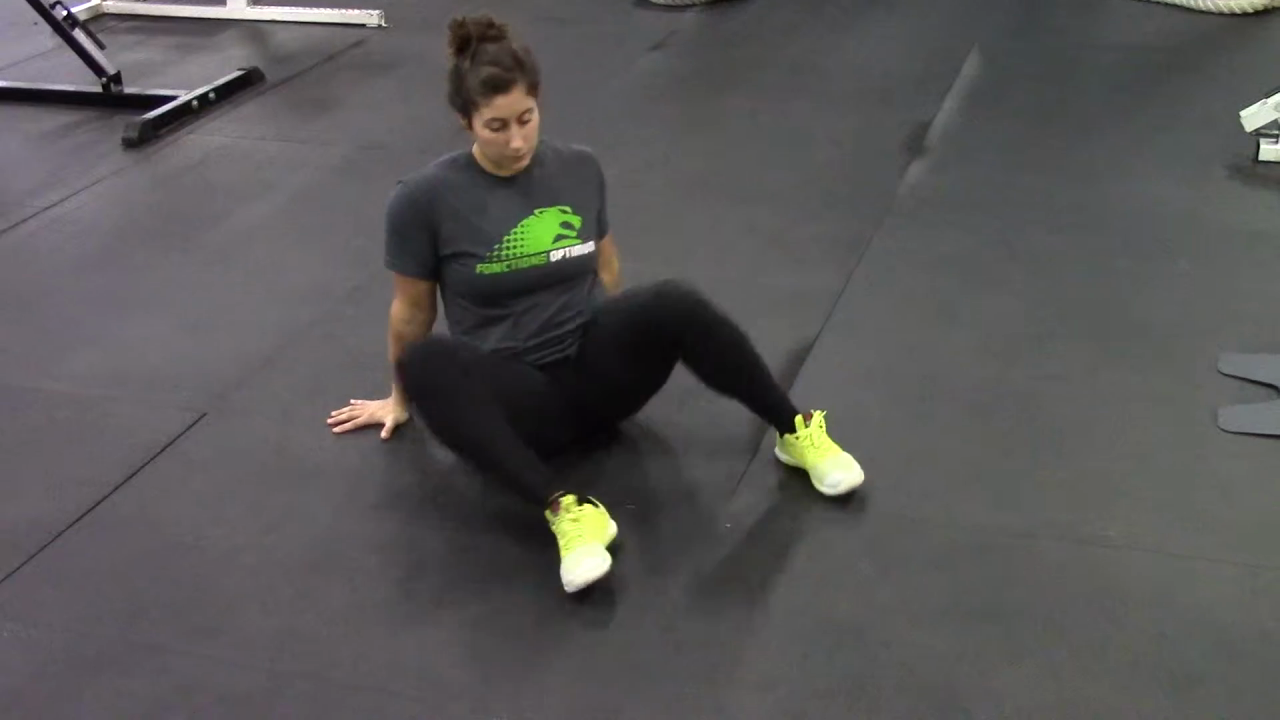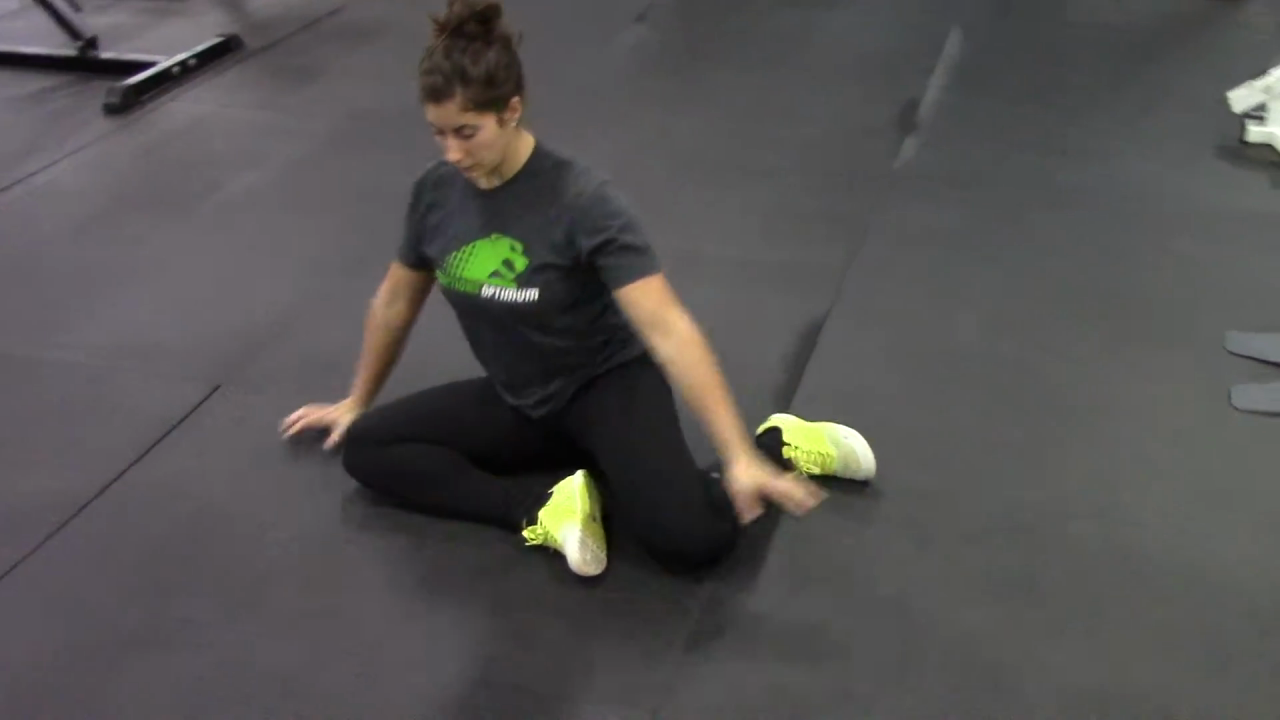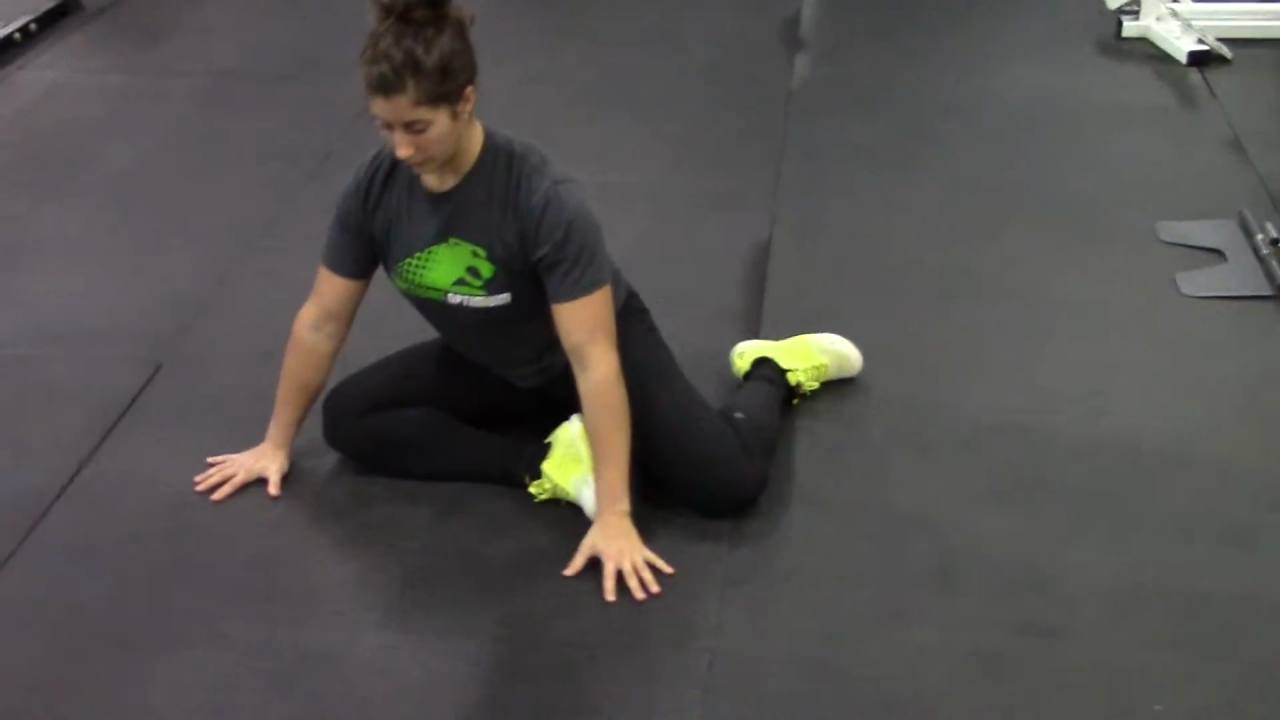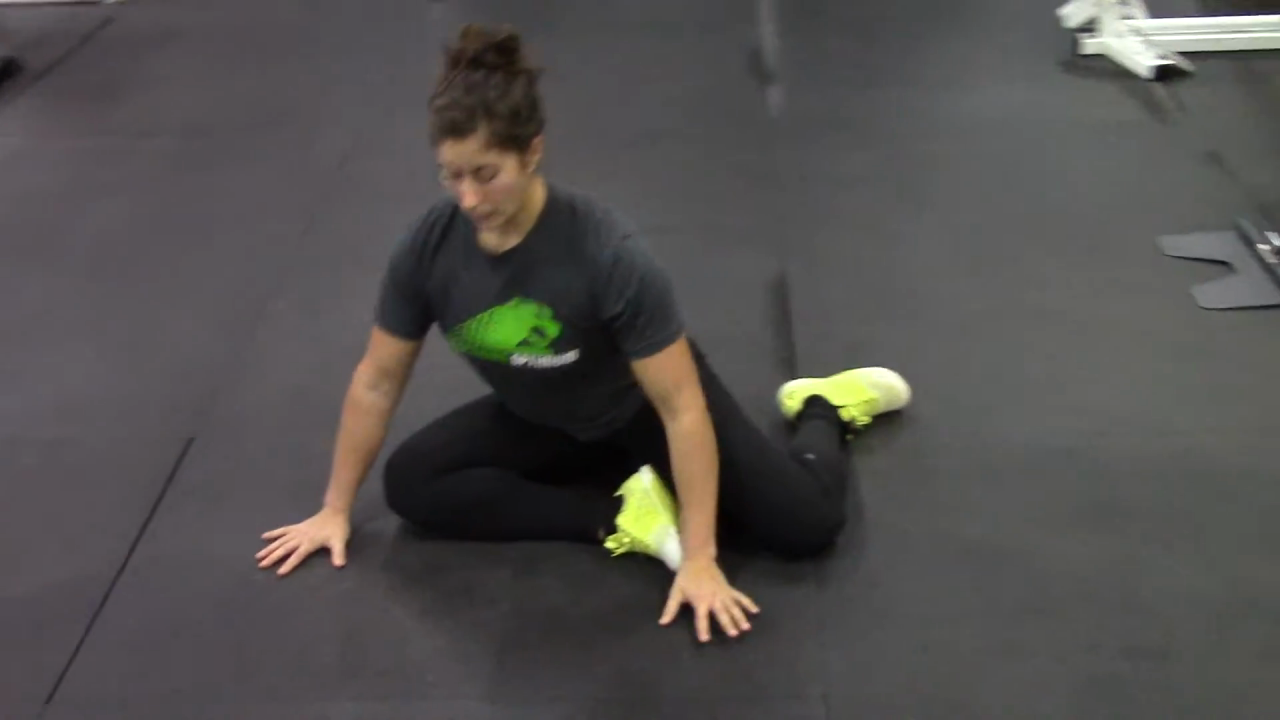
dt=1s
person 1, frame 1
left shoulder: (579, 167)
right shoulder: (425, 198)
right elbow: (412, 312)
right wrist: (401, 400)
left hip: (599, 372)
right hip: (518, 399)
left knee: (673, 305)
right knee: (423, 361)
left ankle: (795, 429)
right ankle: (563, 507)
person 1, frame 2
left shoulder: (581, 203)
right shoulder: (435, 191)
left elbow: (667, 328)
right elbow: (396, 300)
left wrist: (739, 457)
right wrist: (356, 401)
left hip: (605, 382)
right hip: (516, 402)
left knee: (688, 538)
right knee: (365, 449)
left ankle: (774, 446)
right ankle: (544, 507)
person 1, frame 3
left shoulder: (544, 198)
right shoulder: (375, 187)
left elbow: (594, 363)
right elbow: (322, 322)
left wrist: (614, 517)
right wrist: (276, 443)
left hip: (591, 343)
right hip: (487, 366)
left knee: (727, 483)
right knee: (347, 419)
left ankle: (771, 372)
right ankle: (545, 458)
person 1, frame 4
left shoulder: (610, 254)
right shoulder: (427, 247)
left elbow: (680, 409)
right elbow: (377, 383)
left wrist: (700, 560)
right wrist: (335, 509)
left hip: (641, 407)
right hip: (539, 420)
left knee: (805, 526)
right knee: (409, 484)
left ankle: (823, 408)
right ankle: (619, 514)
